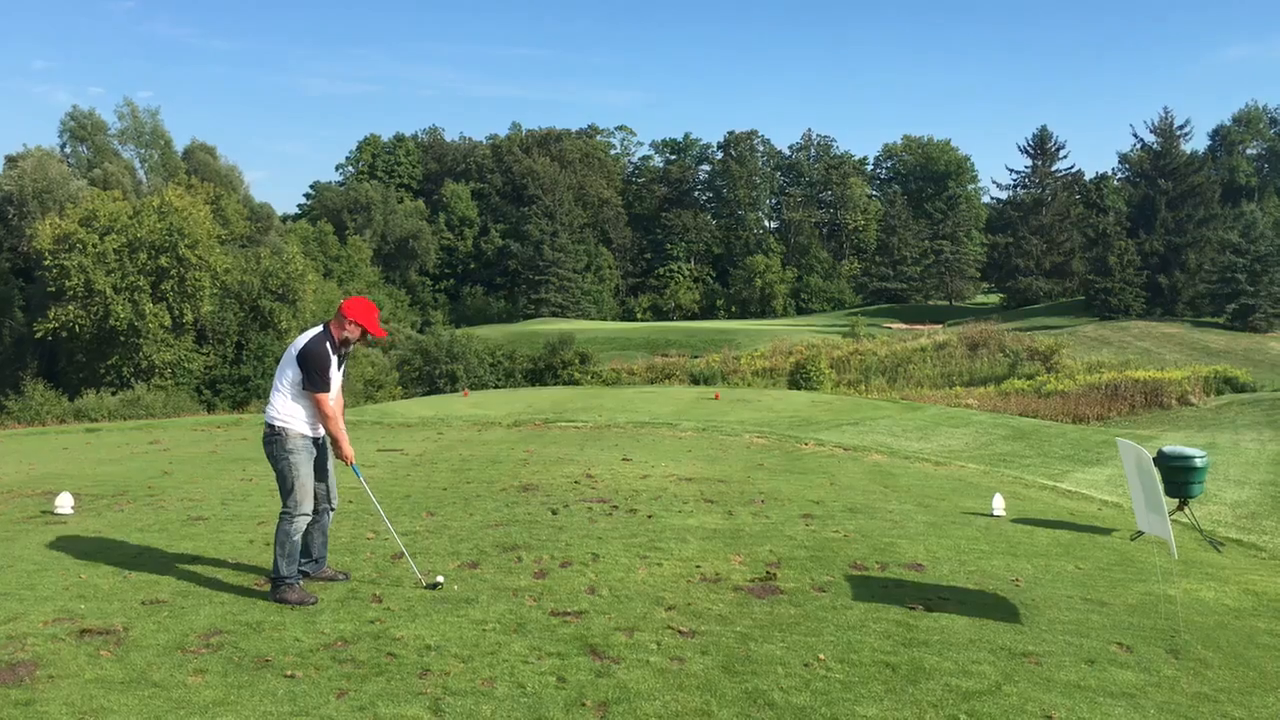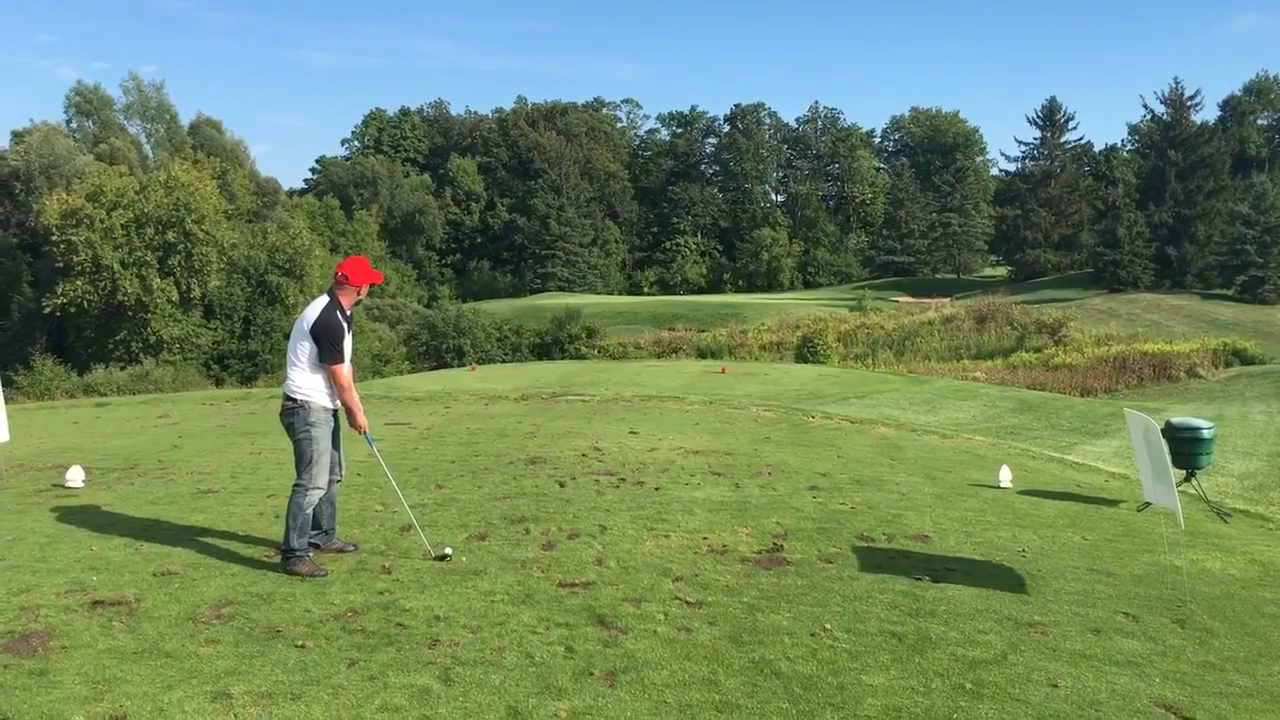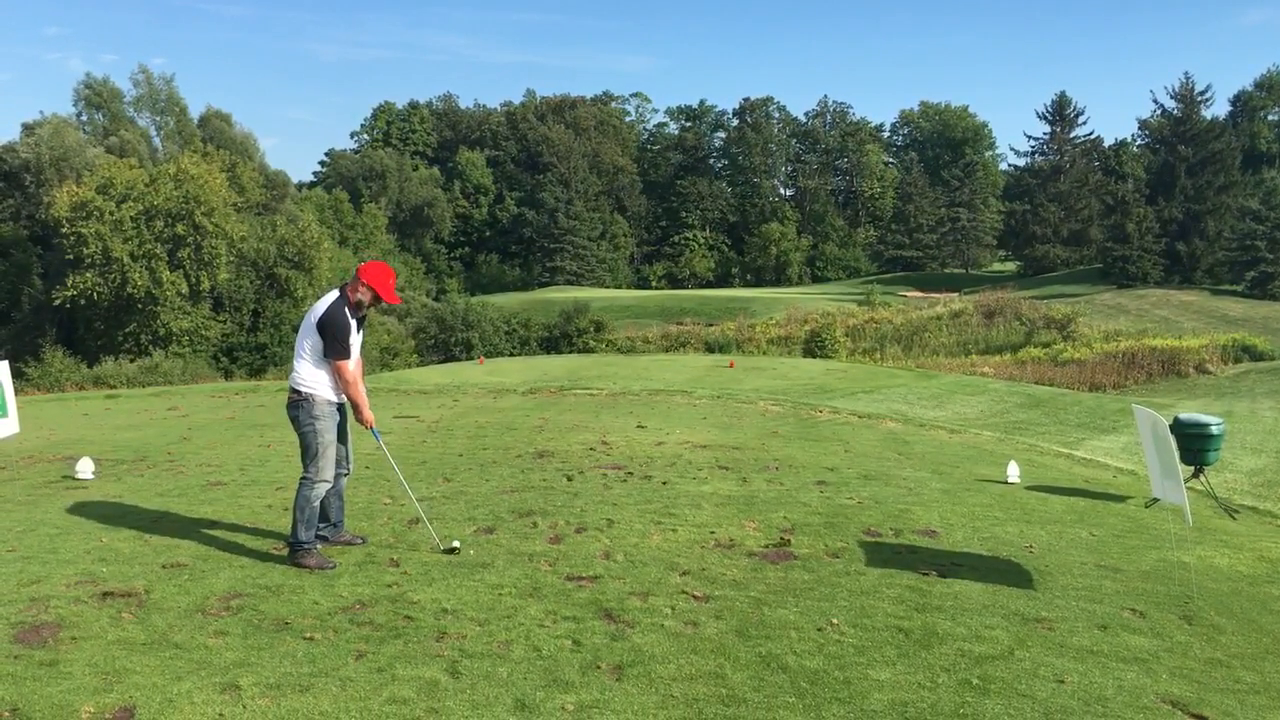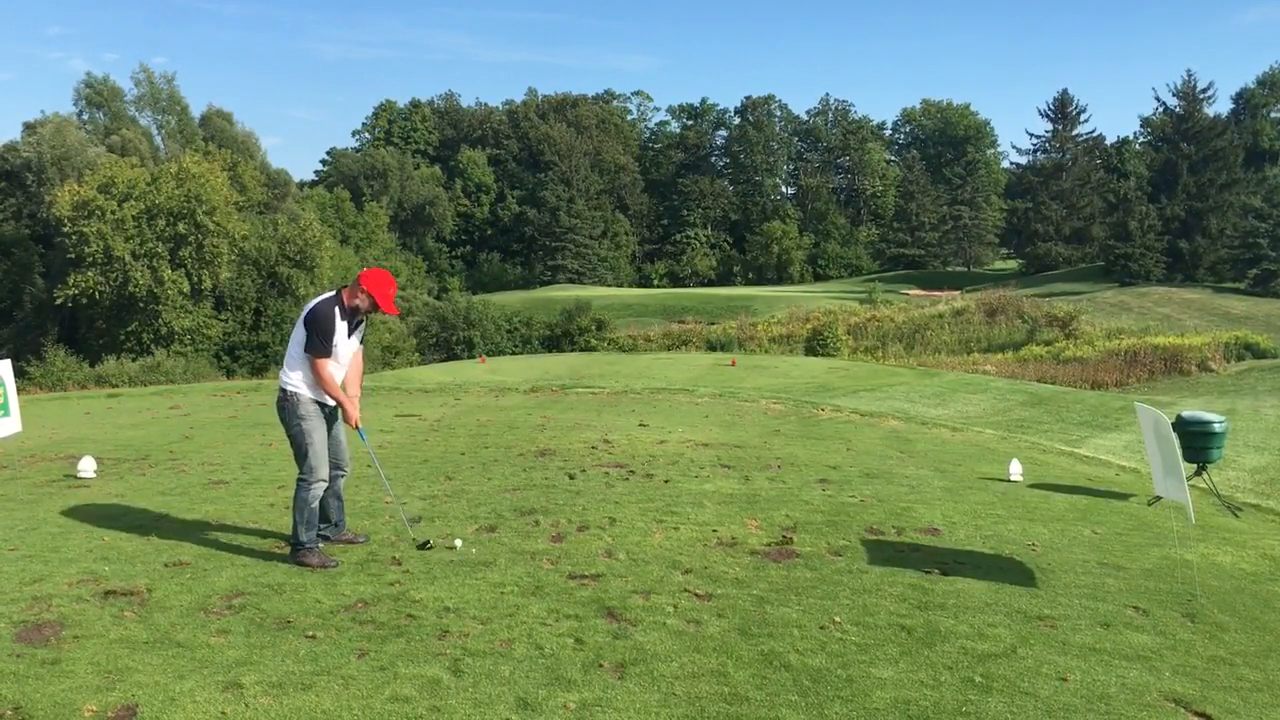
dt=1s
person 1, frame 1
left shoulder: (339, 347)
right shoulder: (315, 349)
left elbow: (335, 395)
right elbow: (324, 407)
left wrist: (341, 436)
right wrist: (342, 444)
left hip: (313, 435)
right hip: (289, 435)
left knee: (324, 502)
right knee: (299, 509)
left ankle: (312, 564)
right ankle: (284, 583)
person 1, frame 2
left shoulder: (336, 312)
right shoulder: (328, 320)
left elbow: (344, 367)
right elbow: (338, 376)
left wrist: (354, 404)
right wrist: (355, 412)
left hip: (323, 407)
right hip: (308, 408)
left knee: (331, 475)
right knee: (312, 482)
left ankle: (321, 536)
right ankle: (293, 555)
person 1, frame 3
left shoulder: (355, 309)
right shoulder: (335, 315)
left elbow: (354, 359)
right elbow: (343, 373)
left wrist: (362, 399)
right wrist: (361, 408)
left hip: (331, 401)
right hip: (312, 402)
left knee: (339, 468)
right knee: (319, 475)
left ankle: (330, 529)
right ankle: (301, 548)
person 1, frame 4
left shoulder: (357, 315)
right shoulder: (324, 313)
left elbow: (354, 358)
right elbow: (320, 370)
left wrist: (353, 399)
right wrist: (345, 405)
left hip: (325, 401)
right hip: (301, 400)
left knee: (337, 467)
right knee: (315, 474)
left ankle: (331, 528)
right ankle: (303, 547)
